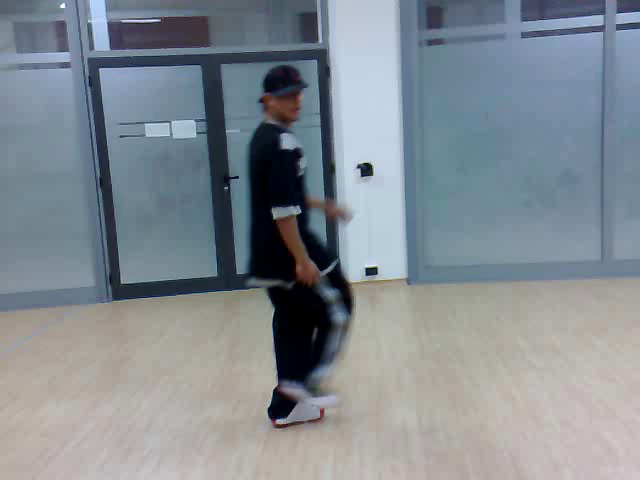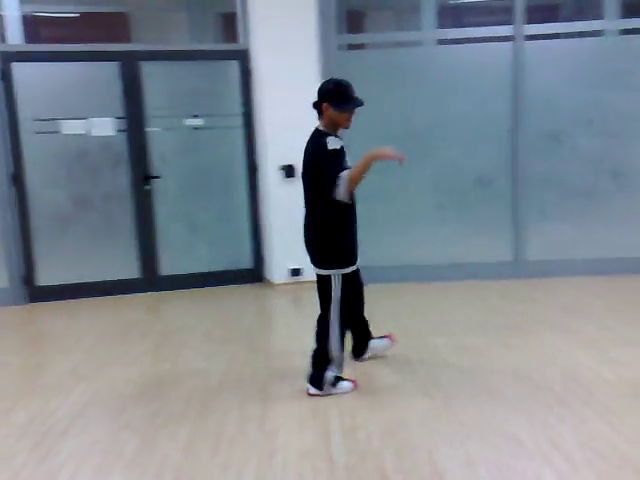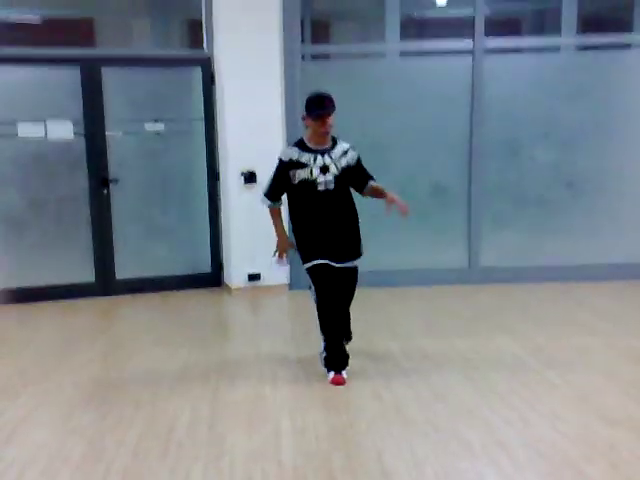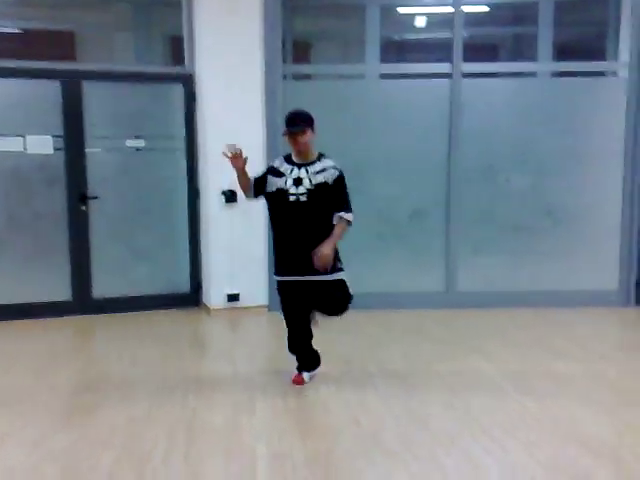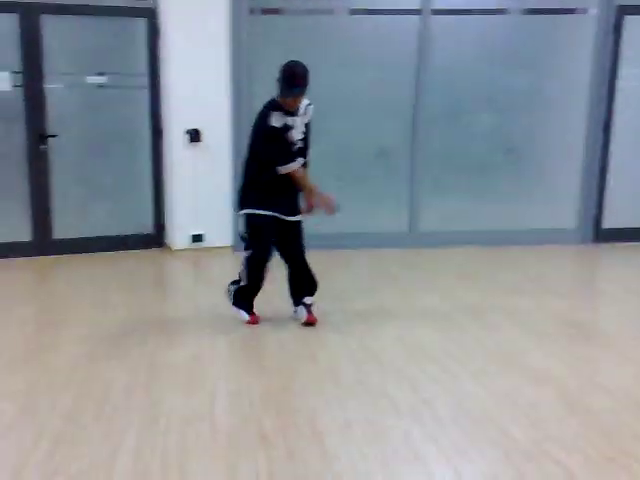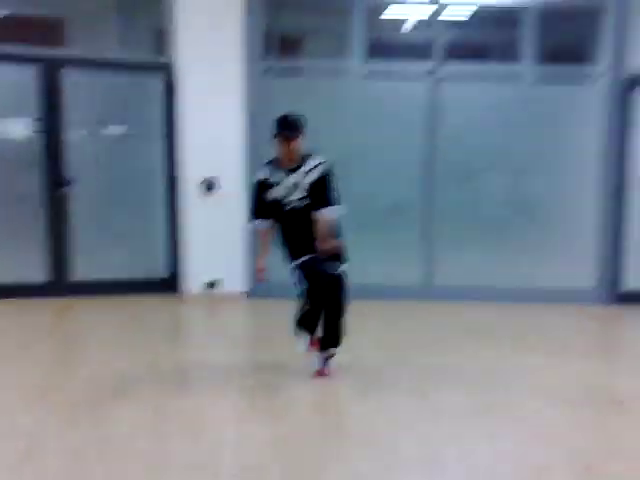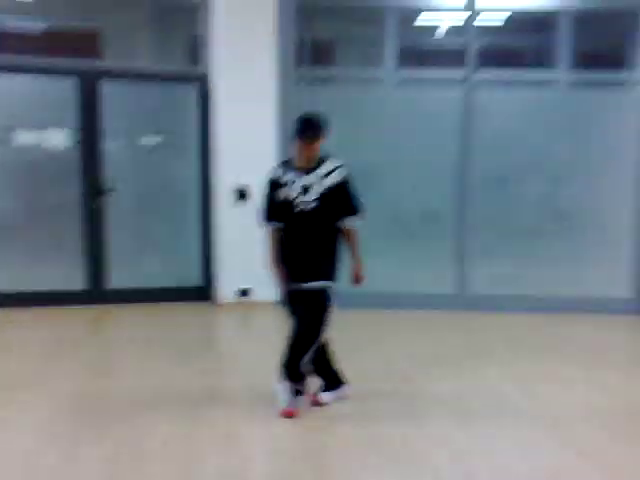
dt=0.5s
person 1, frame 1
left shoulder: (264, 138)
right shoulder: (283, 143)
right elbow: (282, 208)
left wrist: (322, 205)
right wrist: (303, 259)
left hip: (266, 254)
right hip: (283, 254)
left knee: (291, 321)
right knee: (337, 305)
left ankle: (288, 406)
right ankle: (303, 377)
person 1, frame 2
left shoulder: (323, 142)
right shoulder: (327, 145)
right elbow: (343, 188)
right wrist: (372, 156)
left hip: (336, 236)
right hip: (329, 240)
left knee: (352, 293)
right knee: (336, 305)
left ankle: (363, 344)
right ankle: (322, 378)
person 1, frame 3
left shoulder: (345, 152)
right shoulder: (291, 155)
left elbow: (365, 183)
right elbow: (272, 198)
left wrist: (388, 196)
right wrist: (281, 235)
left hip: (345, 238)
right hip: (312, 242)
left knee: (343, 296)
right knee: (328, 299)
left ankle: (336, 340)
right ankle: (334, 362)
person 1, frame 4
left shoulder: (330, 171)
right shoulder: (278, 167)
left elbow: (345, 216)
right elbow: (252, 191)
left wrist: (330, 245)
right wrist: (240, 170)
left hip: (321, 253)
right hip: (288, 258)
left knee: (336, 303)
right knee: (295, 315)
left ankle: (315, 306)
right ankle: (306, 365)
person 1, frame 5
left shoulder: (305, 110)
right shoulder: (272, 119)
right elbow: (289, 166)
left wrist: (307, 195)
right wrist: (318, 195)
left hip: (287, 198)
right hip: (260, 196)
left knee: (295, 253)
right knee: (259, 251)
left ankle: (302, 301)
right ankle: (242, 299)
person 1, frame 6
left shoulder: (318, 167)
right shoulder: (266, 176)
left elbow: (325, 209)
right elbow: (264, 221)
left wrist: (327, 237)
right wrist: (261, 257)
left hip: (325, 248)
right hip: (301, 250)
left knee: (334, 302)
right knee: (318, 286)
left ankle: (326, 350)
right ankle: (307, 326)
person 1, frame 7
left shoulder: (336, 173)
right shoulder: (280, 175)
left elbow: (346, 221)
right elbow: (275, 224)
left wrist: (357, 261)
right wrist: (277, 264)
left hip: (320, 265)
right hip: (291, 266)
left knee: (309, 326)
right knee: (308, 328)
left ankle: (293, 386)
right ankle: (332, 383)
